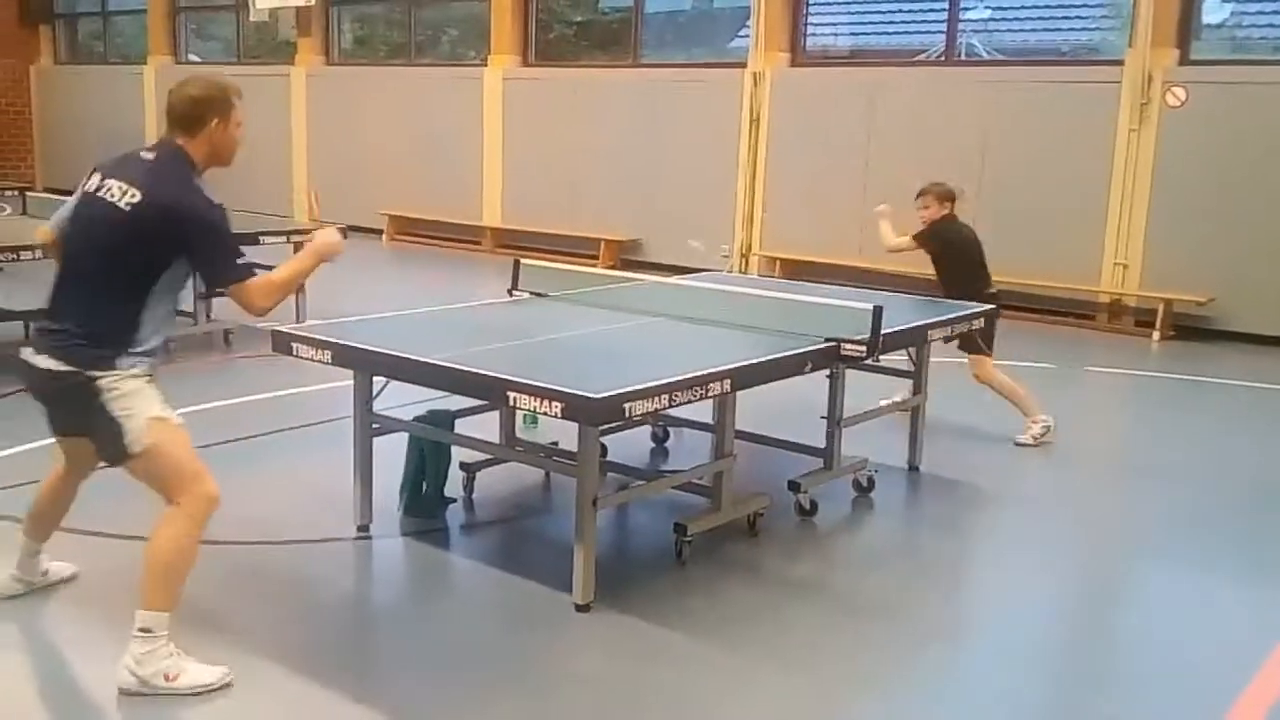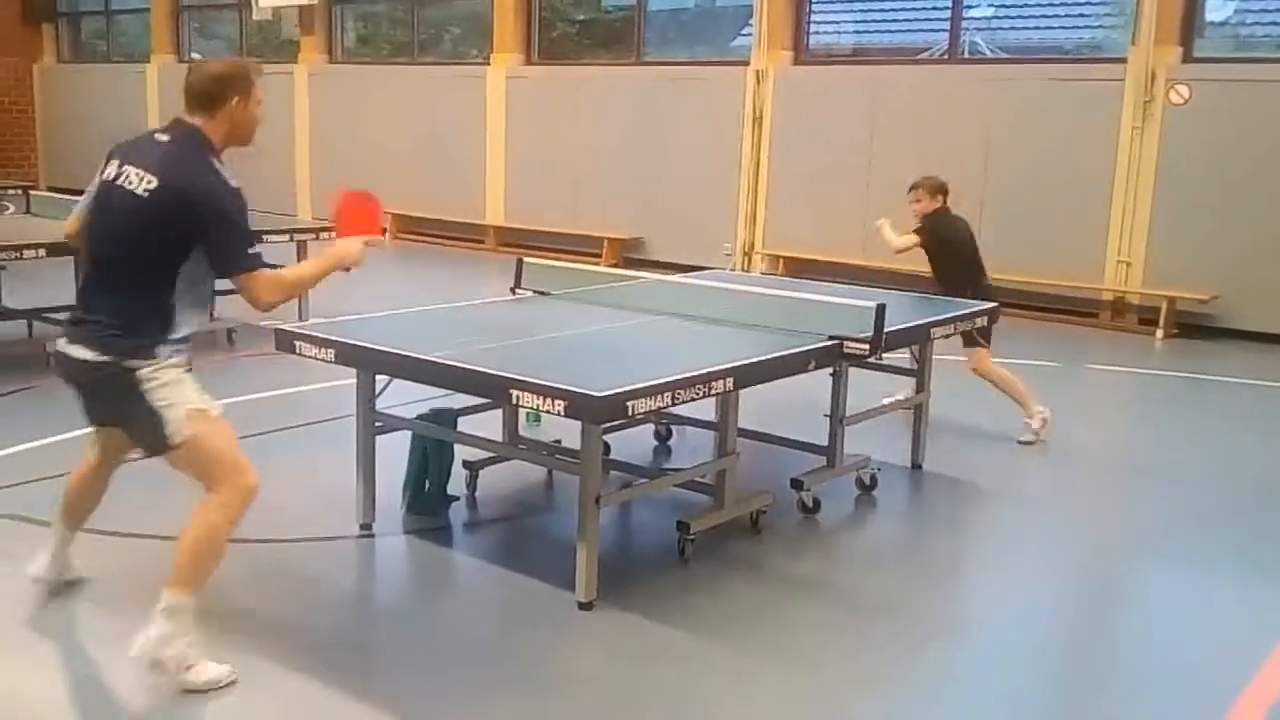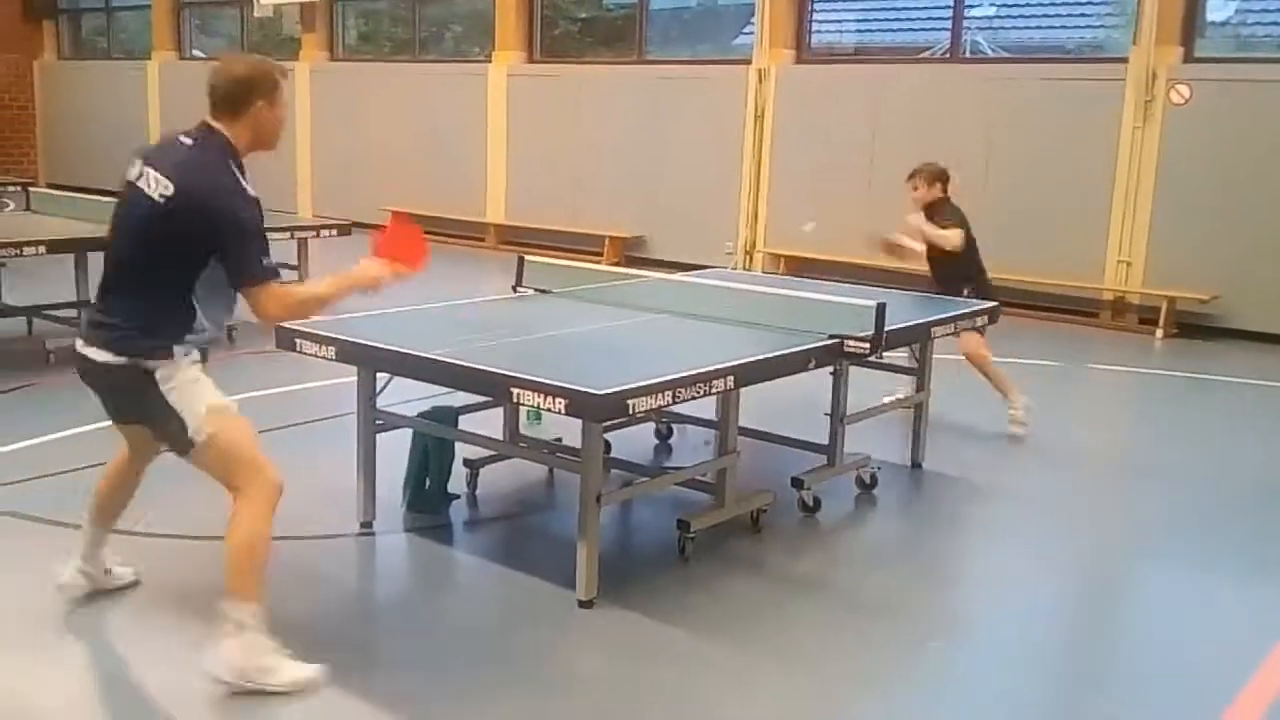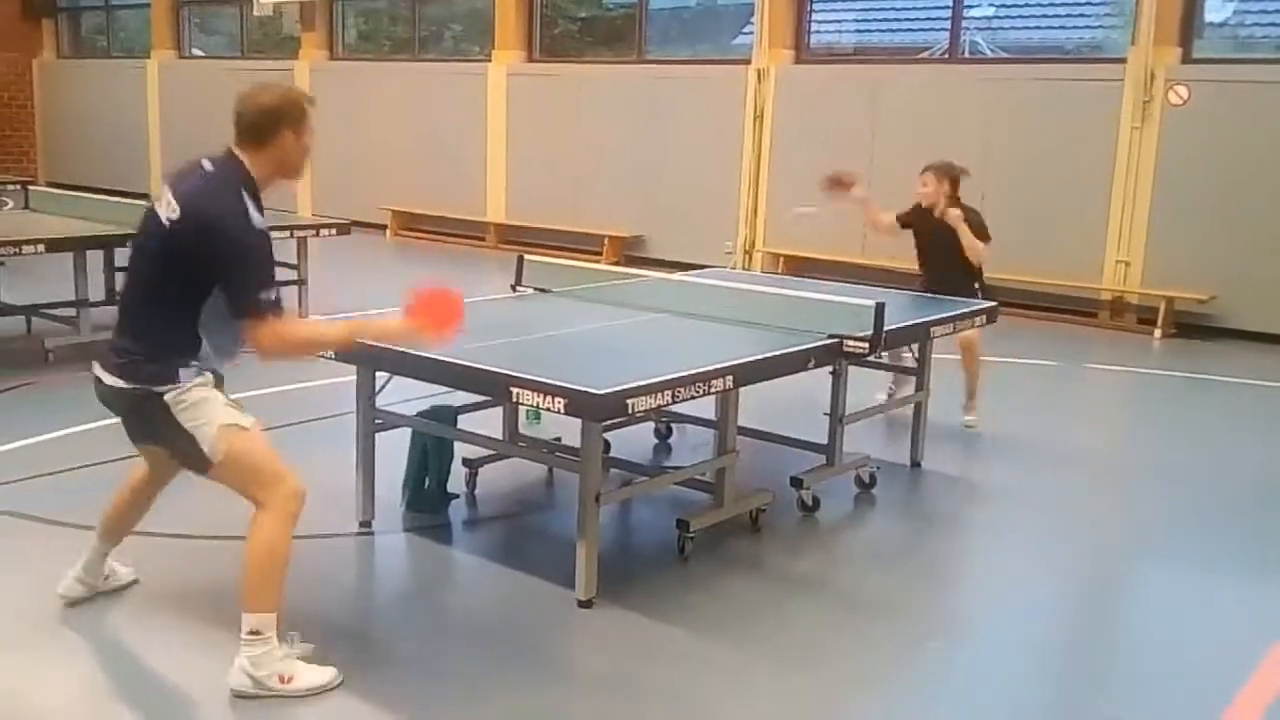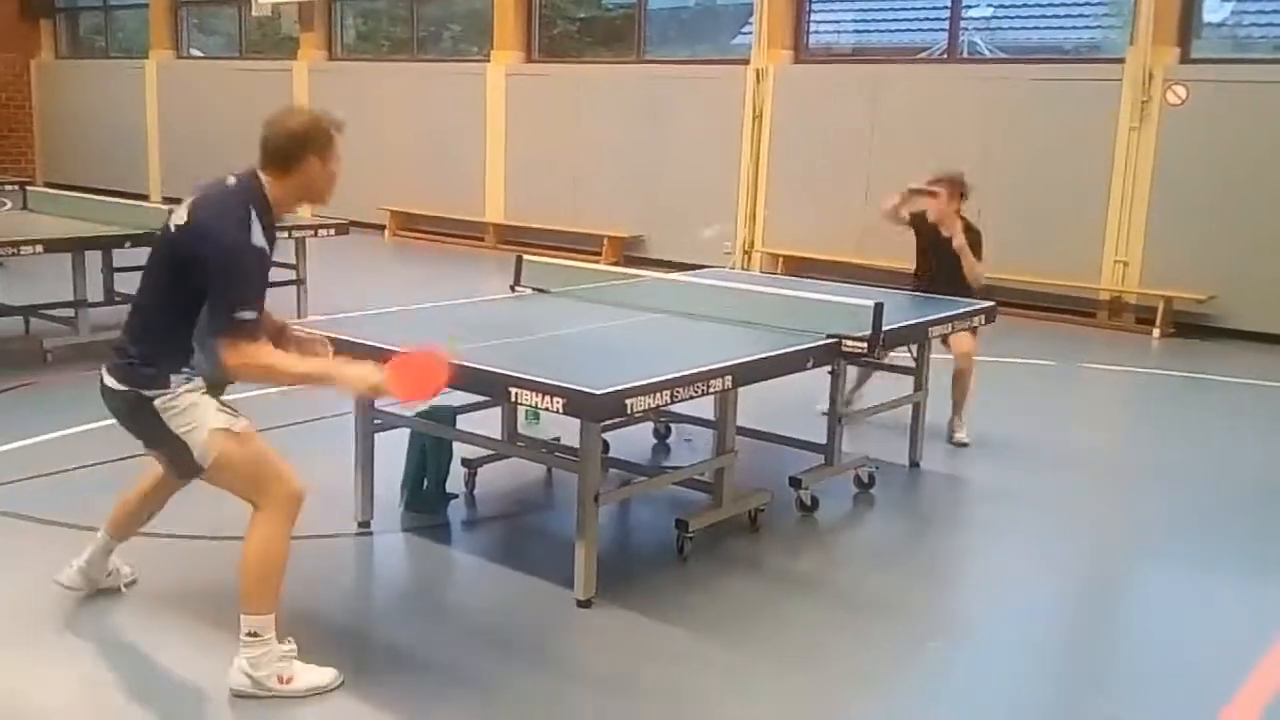
dt=0.1s
person 1, frame 1
left shoulder: (113, 169)
right shoulder: (191, 207)
left elbow: (51, 241)
right elbow: (256, 298)
right wrist: (315, 253)
left hip: (50, 356)
right hip: (102, 372)
left knee: (77, 462)
right knee: (195, 494)
right ankle: (148, 655)
person 1, frame 2
left shoulder: (129, 152)
right shoulder: (209, 189)
left elbow: (76, 231)
right elbow: (265, 293)
right wrist: (336, 256)
left hip: (84, 345)
right hip: (136, 362)
left knee: (110, 449)
right knee: (233, 482)
left ankle: (55, 560)
right ankle: (168, 634)
person 1, frame 3
left shoulder: (164, 155)
right shoulder: (225, 193)
left elbow: (134, 239)
right elbow: (271, 305)
right wrist: (355, 279)
left hip: (108, 345)
right hip: (151, 361)
left knee: (138, 450)
right knee: (259, 483)
left ankle: (90, 567)
right ankle: (241, 648)
person 1, frame 4
left shoulder: (198, 178)
right shoulder: (235, 221)
right elbow: (272, 341)
left wrist: (210, 300)
right wrist: (368, 328)
left hip: (129, 367)
right hip: (164, 383)
left knee: (160, 466)
right knee: (281, 493)
left ankle: (89, 573)
right ankle: (259, 657)
person 1, frame 5
left shoulder: (242, 197)
right shoulder: (235, 235)
right elbow: (244, 360)
left wrist: (292, 338)
right wrist: (338, 372)
left hip: (140, 376)
right hip: (157, 388)
left knee: (177, 468)
right knee: (281, 493)
left ankle: (93, 564)
right ankle: (259, 659)
person 2, frame 1
left shoulder: (938, 230)
right shoulder: (959, 230)
left elbow: (892, 245)
left wrist: (884, 219)
left hip: (977, 305)
right hip: (961, 303)
left knee: (982, 371)
left ankle: (1039, 420)
person 2, frame 2
left shoulder: (936, 225)
right shoulder: (953, 223)
left elbow: (899, 246)
left wrist: (884, 227)
left hip: (973, 300)
right hip: (958, 298)
left knee: (979, 363)
left ankle: (1036, 412)
person 2, frame 3
left shoulder: (947, 213)
right shoulder: (939, 212)
left elbow: (953, 243)
left wrist: (921, 226)
right wrist: (911, 246)
left hip: (968, 292)
right hip: (949, 292)
left knee: (971, 350)
left ankle: (1015, 402)
person 2, frame 4
left shoulder: (971, 217)
right shoulder: (922, 213)
left elbow: (978, 259)
right elbow: (882, 225)
left wrist: (959, 226)
right wrist: (862, 198)
left hip: (967, 291)
right hip: (932, 290)
left knee: (968, 339)
left ankle: (970, 404)
right ankle: (898, 384)
person 2, frame 5
left shoulder: (971, 235)
right shoulder: (925, 221)
left elbow: (975, 280)
right elbow: (890, 214)
left wrist: (963, 249)
right wrist: (906, 196)
left knee: (963, 353)
left ankle: (957, 421)
right ankle: (848, 396)
